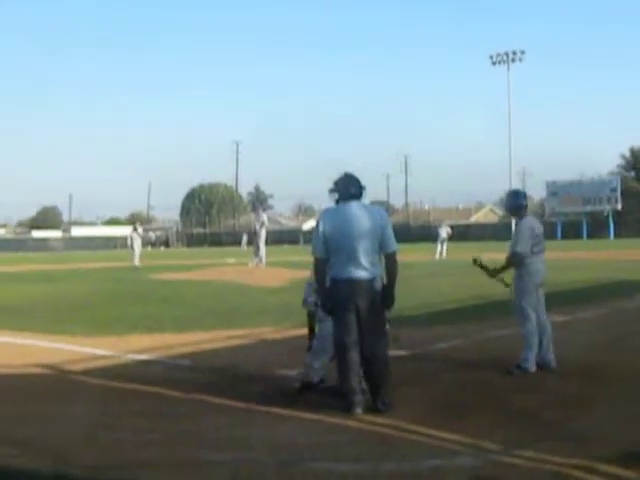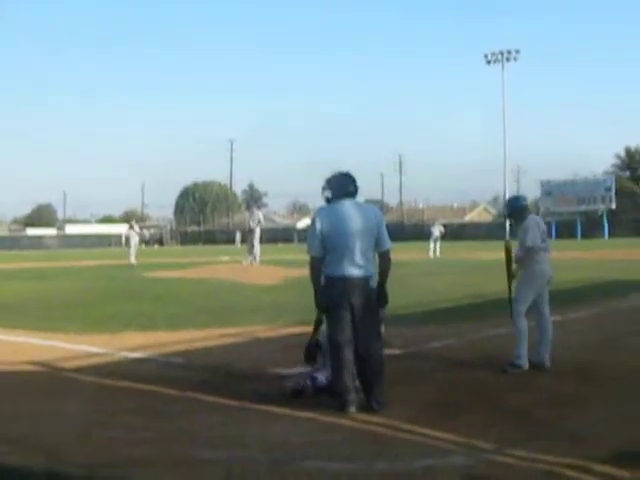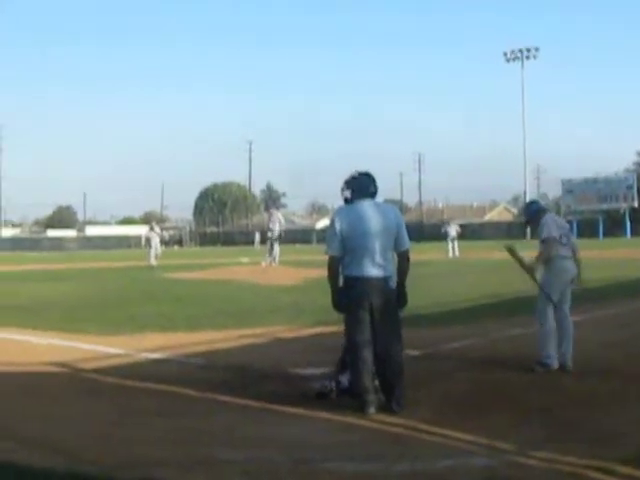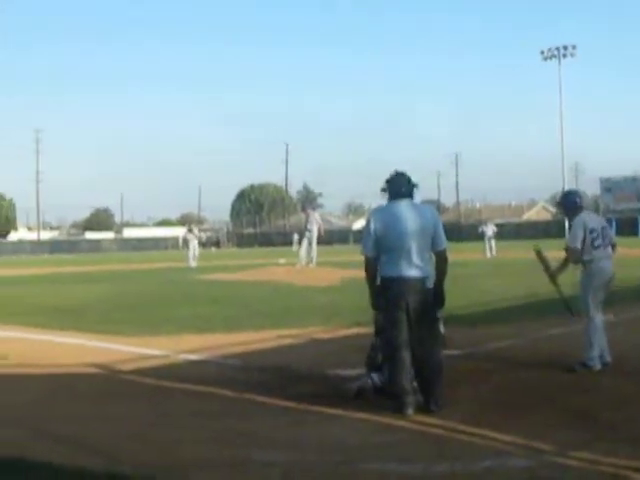
dt=0.4s
person 1, frame 1
left shoulder: (327, 217)
right shoulder: (378, 214)
left elbow: (320, 262)
right elbow: (390, 257)
left wrist: (322, 294)
right wrist: (390, 289)
left hip: (341, 288)
right hip: (371, 287)
left knee: (347, 345)
right knee: (376, 346)
left ankle: (355, 401)
right ankle: (381, 399)
person 1, frame 2
left shoulder: (322, 215)
right shoulder: (373, 212)
left elbow: (316, 260)
right elbow: (385, 256)
left wrist: (318, 291)
right wrist: (382, 286)
left hip: (336, 286)
right hip: (366, 285)
left knee: (341, 343)
right knee: (370, 343)
left ankle: (347, 399)
right ankle: (374, 398)
person 1, frame 3
left shoulder: (341, 215)
right shoulder: (392, 212)
left elbow: (334, 260)
right elbow: (404, 256)
left wrist: (335, 291)
right wrist: (401, 286)
left hip: (355, 286)
right hip: (385, 285)
left knee: (360, 344)
right knee: (390, 344)
left ankle: (367, 400)
right ankle: (395, 399)
person 1, frame 4
left shoulder: (377, 216)
right shoulder: (429, 212)
left elbow: (371, 261)
right elbow: (441, 256)
left wrist: (374, 291)
right wrist: (439, 286)
left hip: (392, 287)
right hip: (422, 286)
left knee: (398, 345)
right knee: (428, 345)
left ankle: (406, 401)
right ankle: (433, 400)
person 2, frame 1
left shoulder: (523, 225)
right shoulder: (535, 222)
left elbow: (518, 255)
left wrist: (499, 270)
left hip: (527, 273)
right hip: (538, 270)
left knee: (527, 318)
right knee: (540, 316)
left ankle: (527, 363)
right ankle: (546, 358)
person 2, frame 2
left shoulder: (529, 223)
right shoulder: (537, 221)
left elbow: (533, 250)
left wrist: (519, 269)
left hip: (533, 271)
right hip: (544, 270)
left knee: (518, 312)
right knee: (543, 315)
left ankle: (520, 361)
right ankle: (543, 359)
person 2, frame 3
left shoulder: (547, 220)
right shoulder: (560, 222)
left elbow: (550, 243)
right elbow: (574, 249)
left wrist: (536, 262)
right wrist: (579, 271)
left hip: (556, 268)
right hip: (570, 268)
left knee: (545, 313)
right knee: (563, 315)
left ankle: (549, 360)
right ankle: (565, 359)
person 2, frame 4
left shoulder: (578, 221)
right shoulder: (597, 218)
left elbow: (574, 251)
right elbow: (613, 243)
left wrist: (559, 270)
left hip: (594, 269)
right hip: (608, 266)
left knee: (591, 314)
right knee: (596, 312)
left ankle: (592, 361)
right ankle: (603, 356)
